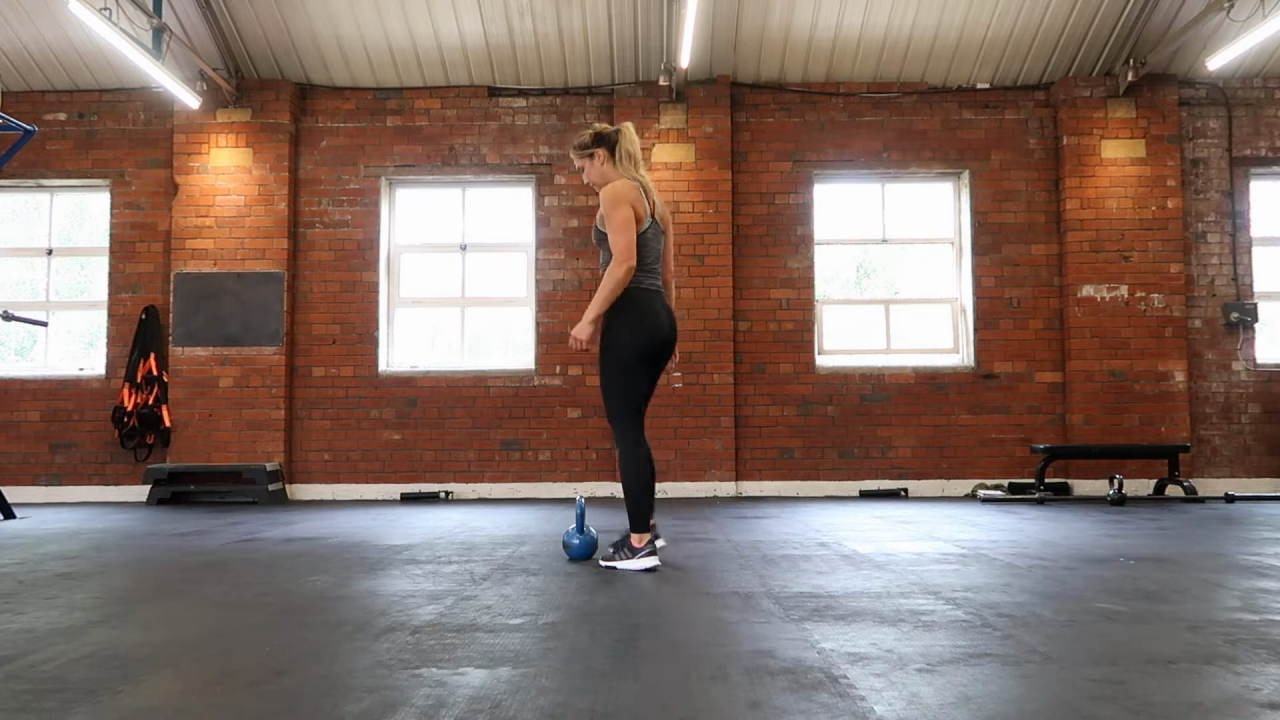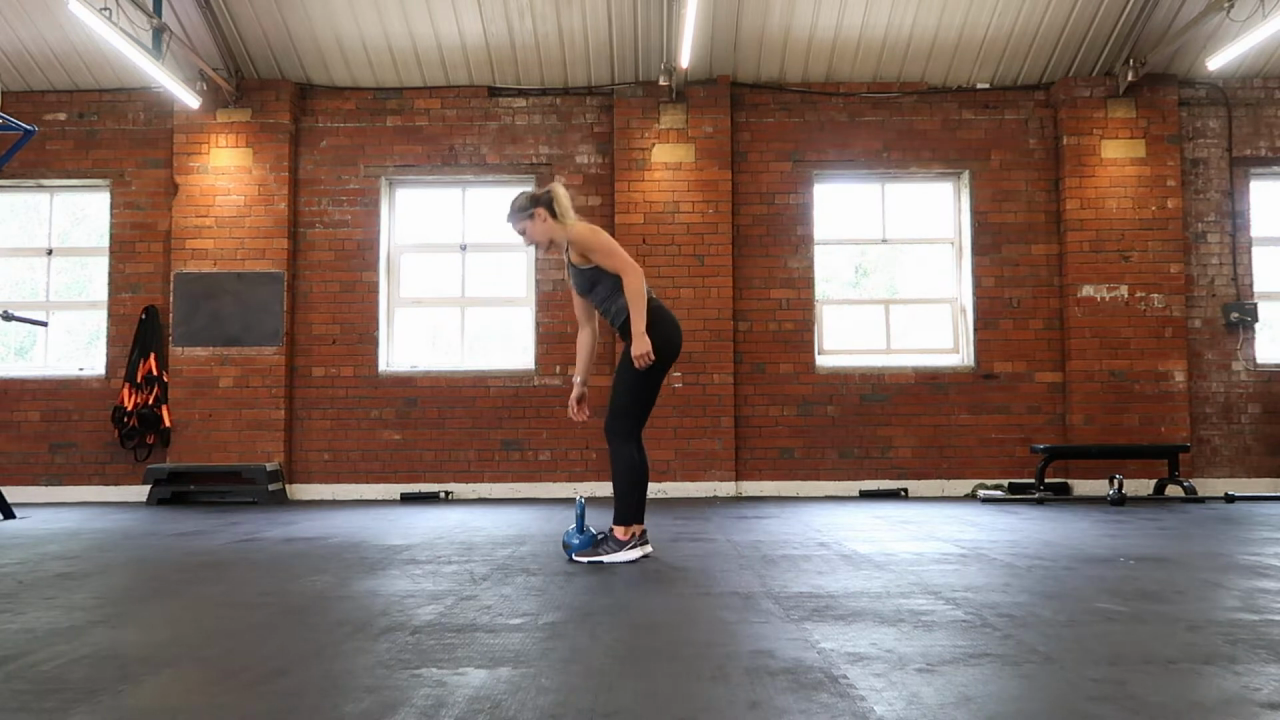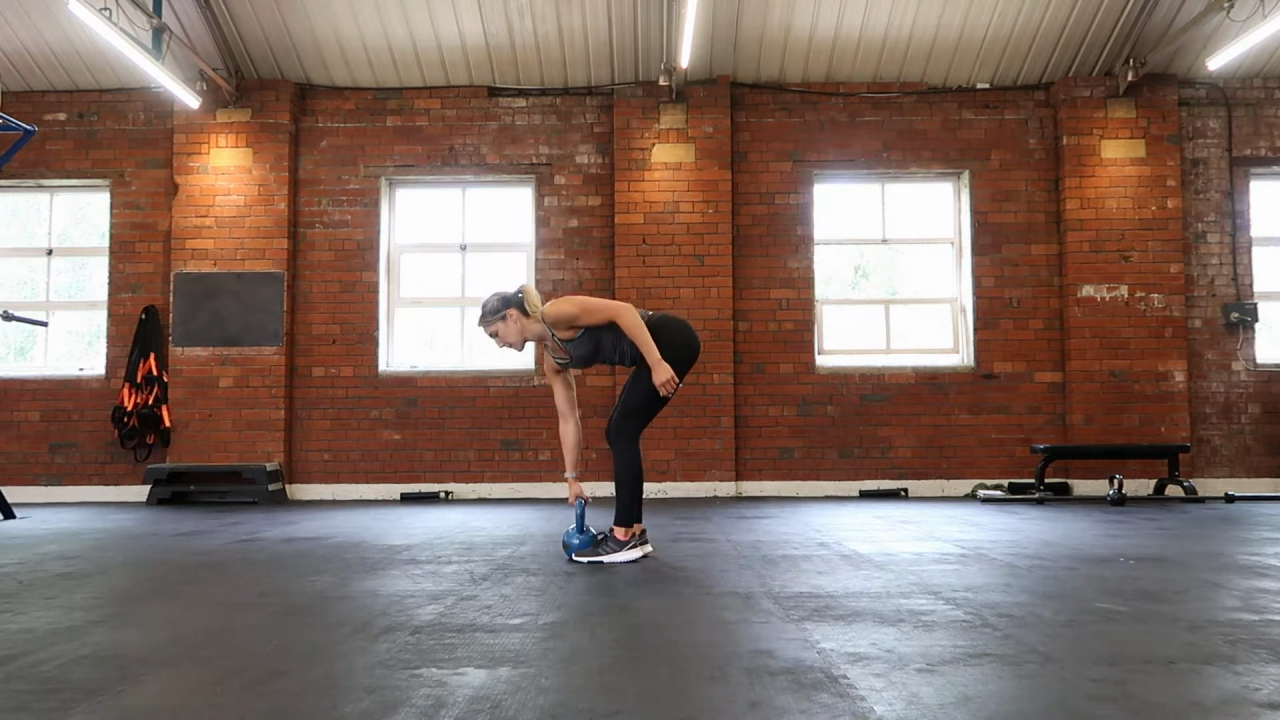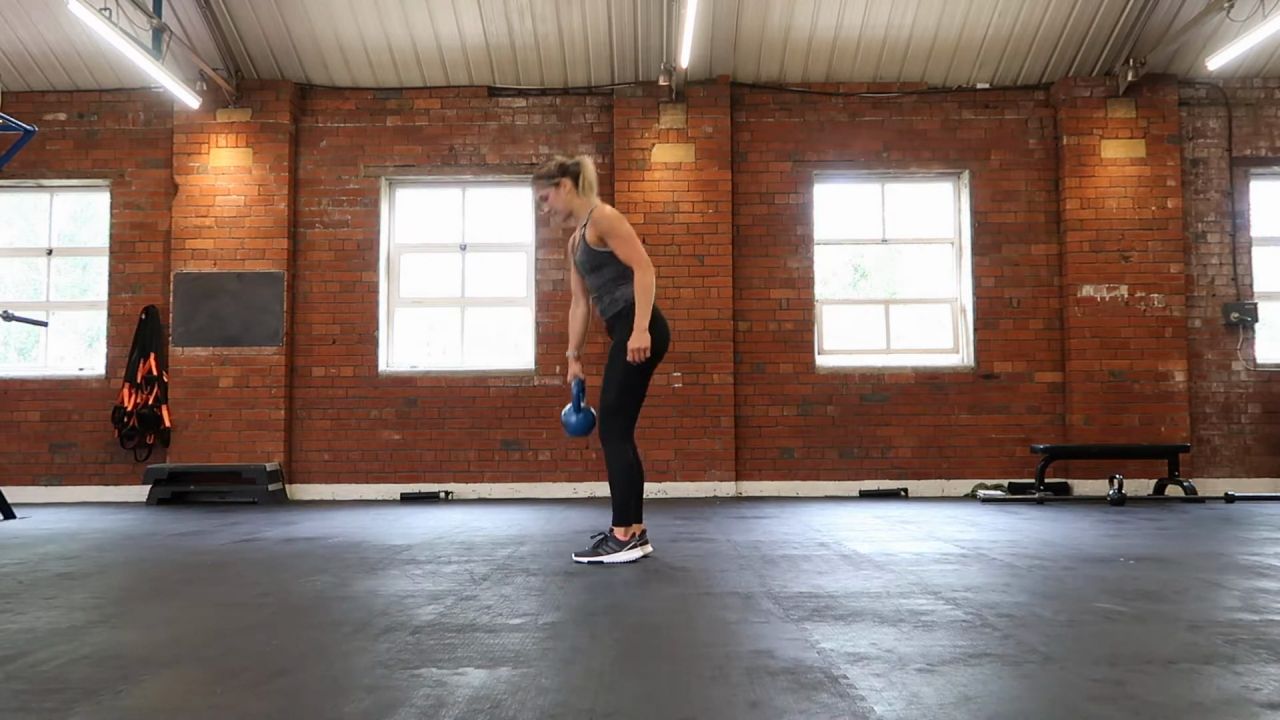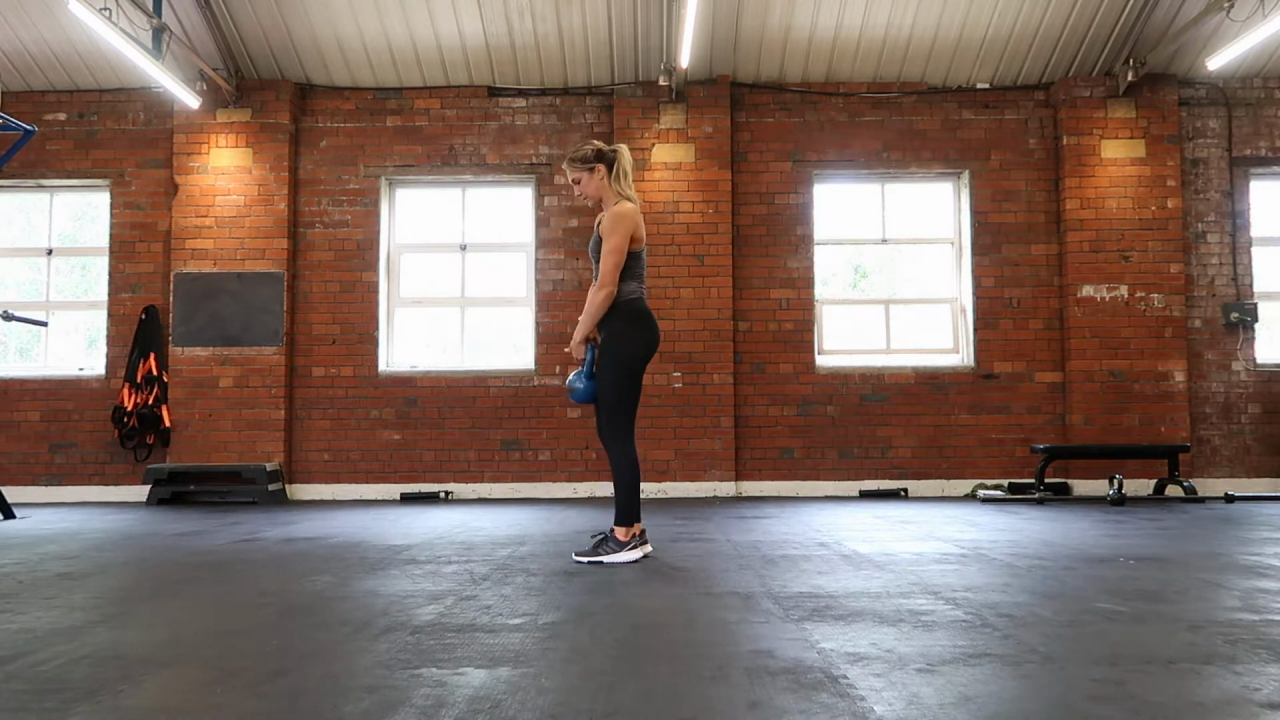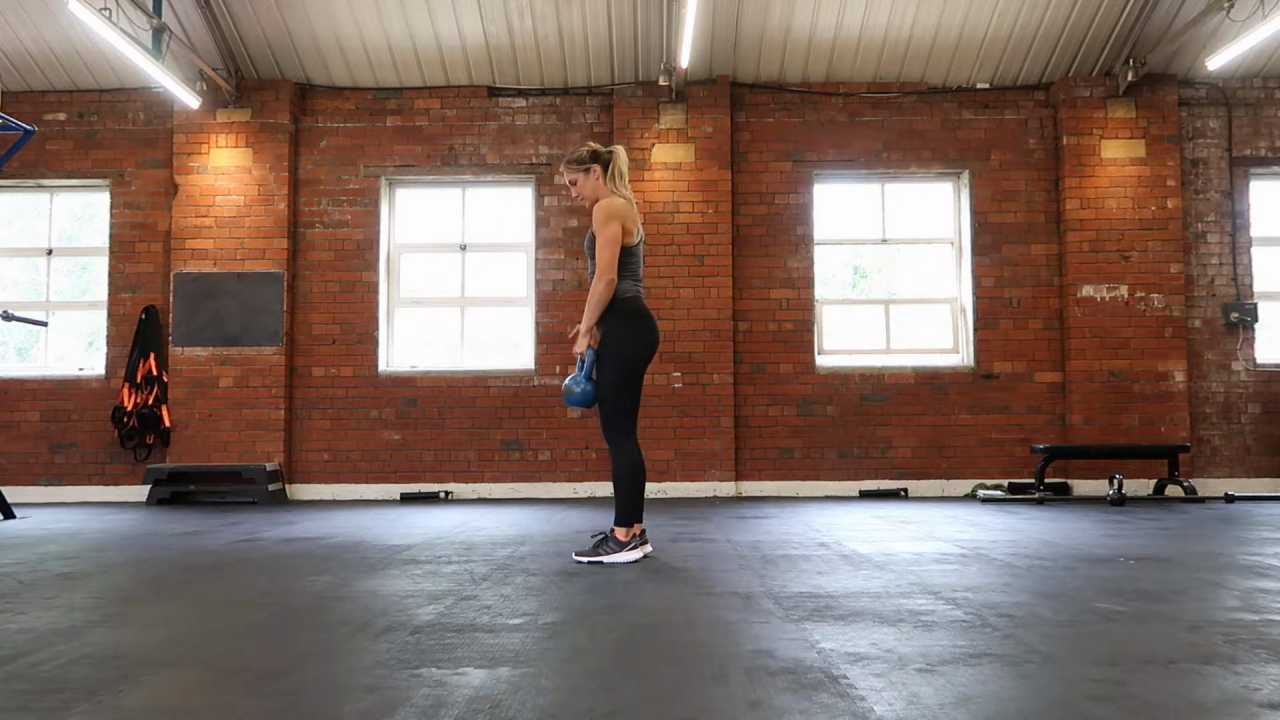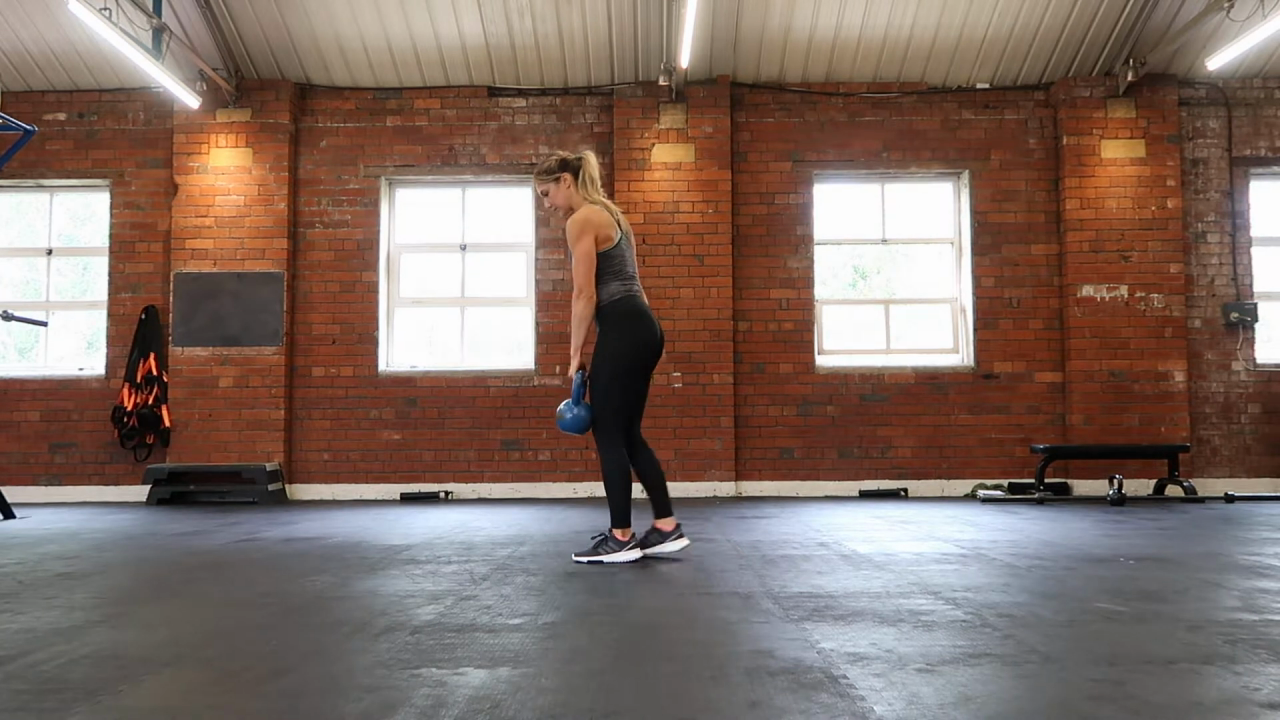
dt=0.7s
person 1, frame 1
left shoulder: (616, 192)
right shoulder: (650, 197)
left elbow: (624, 262)
left wrist: (590, 317)
right wrist: (666, 331)
left hip: (630, 320)
right hip: (658, 318)
left knee: (626, 430)
right knee: (631, 428)
left ankle: (640, 544)
right ankle: (646, 526)
person 1, frame 2
left shoulder: (582, 235)
right shoulder: (570, 255)
left elbow: (633, 273)
right elbow: (587, 326)
left wrist: (639, 334)
right wrist: (580, 381)
left hip: (652, 333)
right hip: (649, 335)
left knee: (619, 431)
right knee: (627, 435)
left ankle: (624, 536)
right ankle: (635, 532)
person 1, frame 3
left shoulder: (555, 313)
right shoulder: (552, 358)
left elbow: (623, 310)
right elbow: (568, 419)
left wrist: (657, 364)
right wrist: (572, 479)
left hip: (671, 342)
right hip: (656, 350)
left knee: (623, 432)
right knee: (619, 433)
left ankle: (624, 537)
right ankle: (633, 531)
person 1, frame 4
left shoulder: (602, 217)
right shoulder: (575, 240)
left elbow: (644, 268)
right elbow: (579, 302)
left wrist: (640, 329)
right wrist: (573, 357)
left hip: (639, 330)
right hip: (624, 332)
left knee: (612, 430)
right knee: (617, 431)
left ankle: (624, 537)
right ankle: (634, 530)
person 1, frame 5
left shoulder: (622, 214)
right shoulder: (606, 217)
left elbow: (609, 286)
left wrist: (580, 335)
right wrist: (584, 328)
left hip: (629, 330)
right hip: (619, 332)
left knee: (617, 433)
right knee: (611, 432)
left ankle: (625, 537)
right ankle: (632, 530)
person 1, frame 6
left shoulder: (608, 208)
right shoulder: (621, 210)
left elbow: (606, 278)
left wrist: (587, 329)
right wrist: (591, 324)
left hip: (625, 330)
right hip: (626, 327)
left knee: (618, 432)
right knee: (621, 432)
left ankle: (624, 537)
right ankle: (634, 530)
person 1, frame 7
left shoulder: (580, 221)
right shoulder: (610, 214)
left elbow: (584, 294)
left wrist: (575, 353)
left hip: (623, 331)
right hip: (644, 325)
left knee: (608, 435)
right knee: (627, 432)
left ankle: (622, 538)
right ankle: (667, 525)
